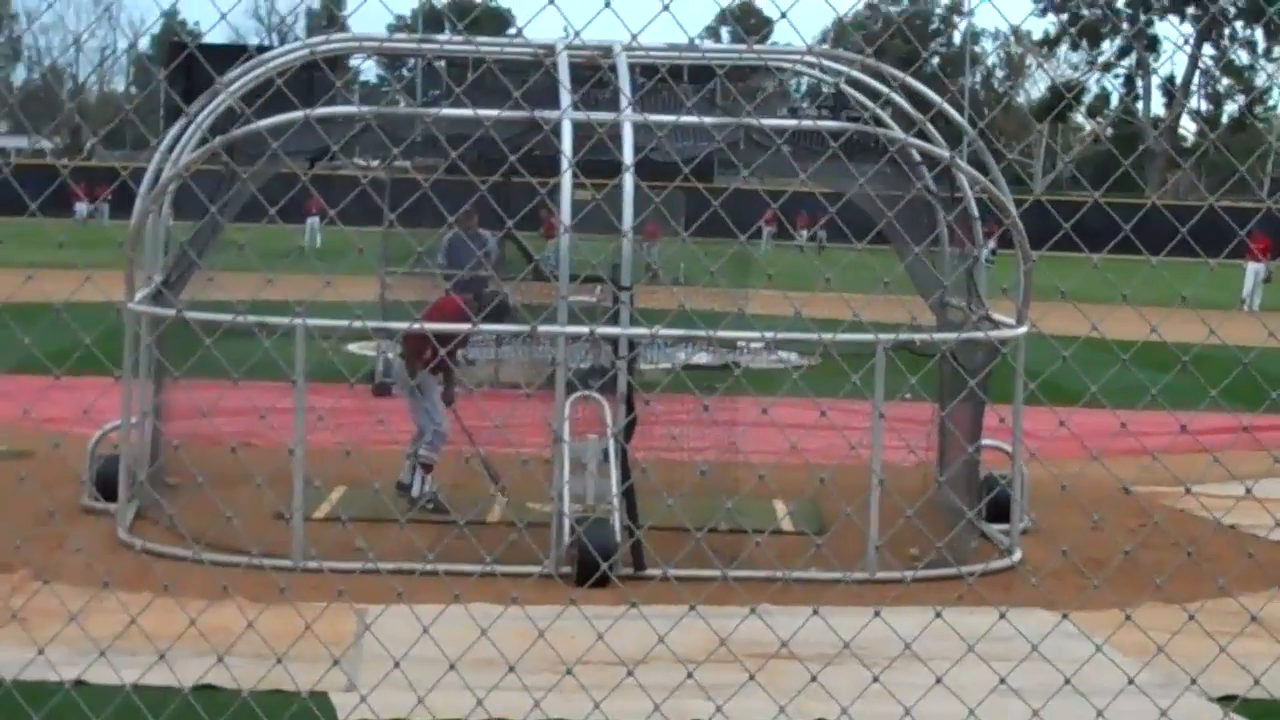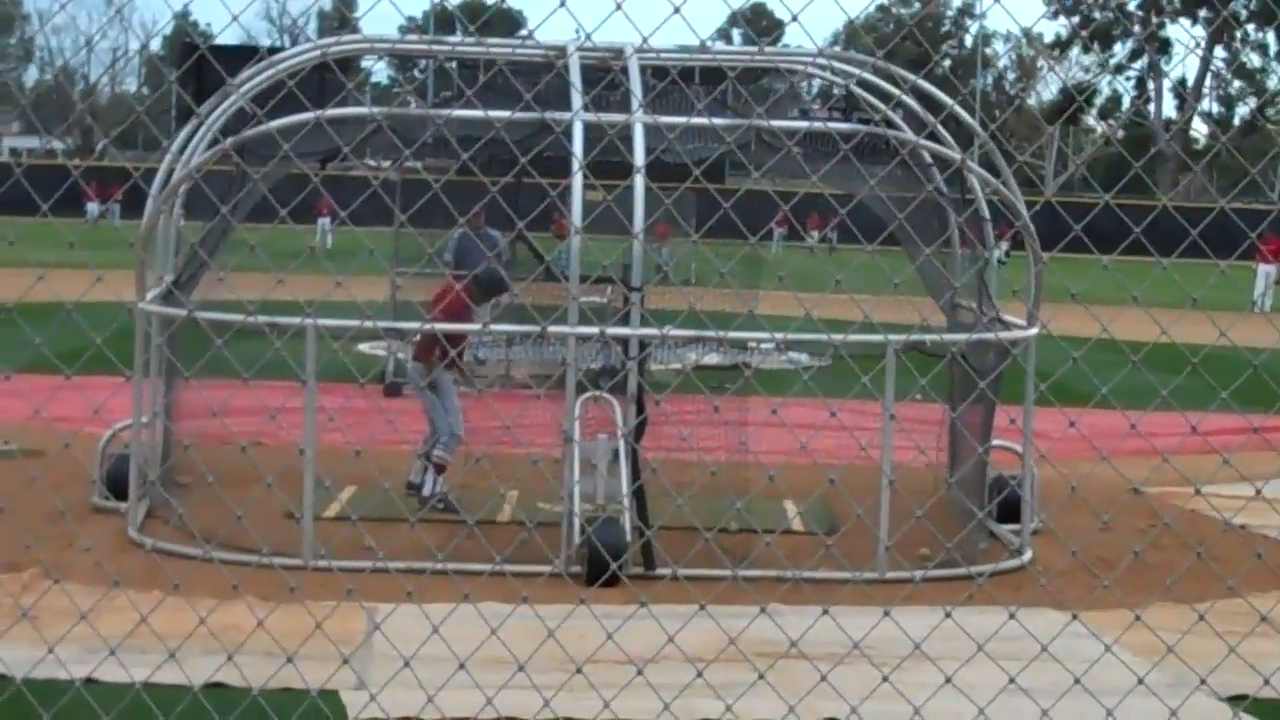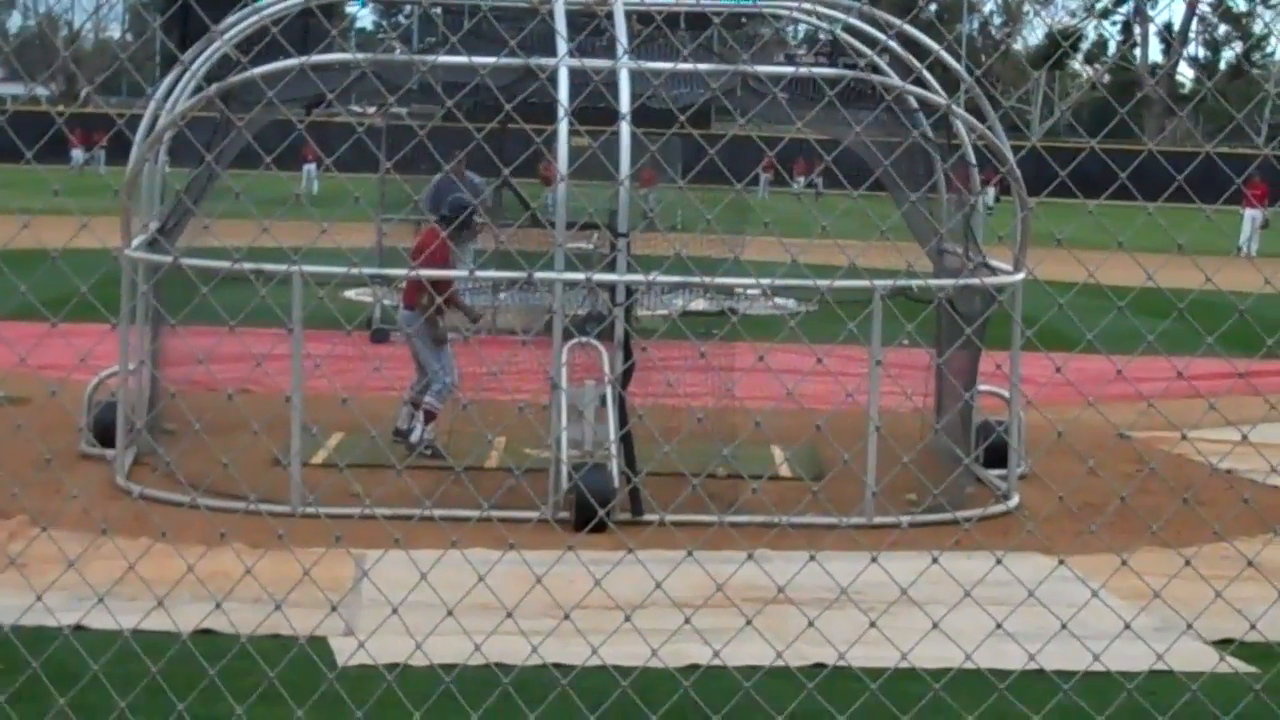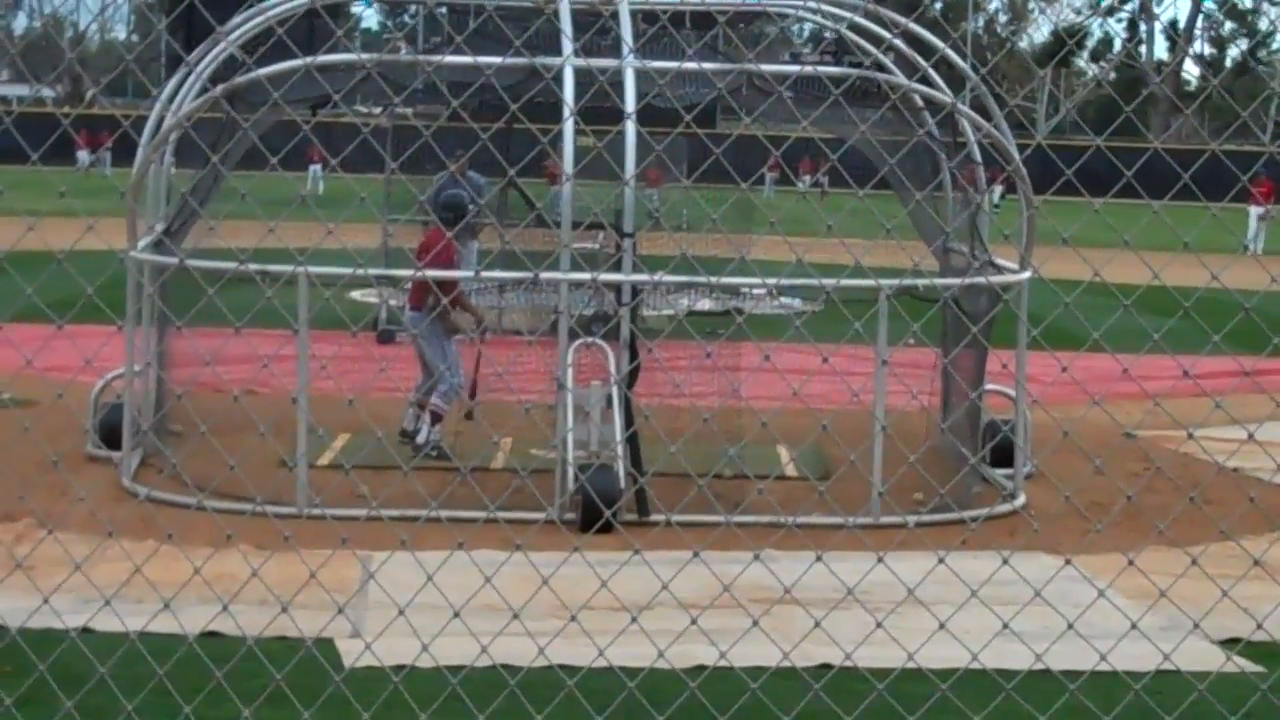
dt=0.3s
person 1, frame 1
left shoulder: (465, 312)
right shoulder: (453, 308)
right elbow: (413, 335)
left wrist: (450, 387)
right wrist: (412, 376)
left hip: (428, 370)
right hip: (415, 370)
left knee: (428, 427)
right knee: (438, 430)
left ankle: (408, 481)
right ankle: (420, 494)
person 1, frame 2
left shoulder: (462, 297)
right shoulder: (454, 297)
right elbow: (429, 334)
left wrist: (459, 366)
right wrist: (430, 374)
left hip: (437, 369)
right hip: (430, 370)
left knee: (440, 428)
right knee: (453, 431)
left ankle: (417, 481)
right ankle: (431, 492)
person 1, frame 3
left shoulder: (440, 240)
right shoulder: (435, 243)
left elbow: (444, 286)
right elbow: (422, 288)
left wrist: (468, 310)
right wrist: (435, 327)
left hip: (416, 316)
right hip: (421, 318)
left knee: (428, 375)
right knee: (446, 379)
left ankle: (404, 427)
right ankle: (419, 438)
person 1, frame 4
left shoulder: (443, 240)
right shoulder: (439, 243)
left elbow: (450, 286)
right elbow: (428, 288)
left wrist: (475, 313)
right wrist: (446, 320)
left hip: (422, 316)
right hip: (427, 318)
left knee: (432, 376)
right knee: (452, 380)
left ankle: (410, 428)
right ankle: (426, 440)
